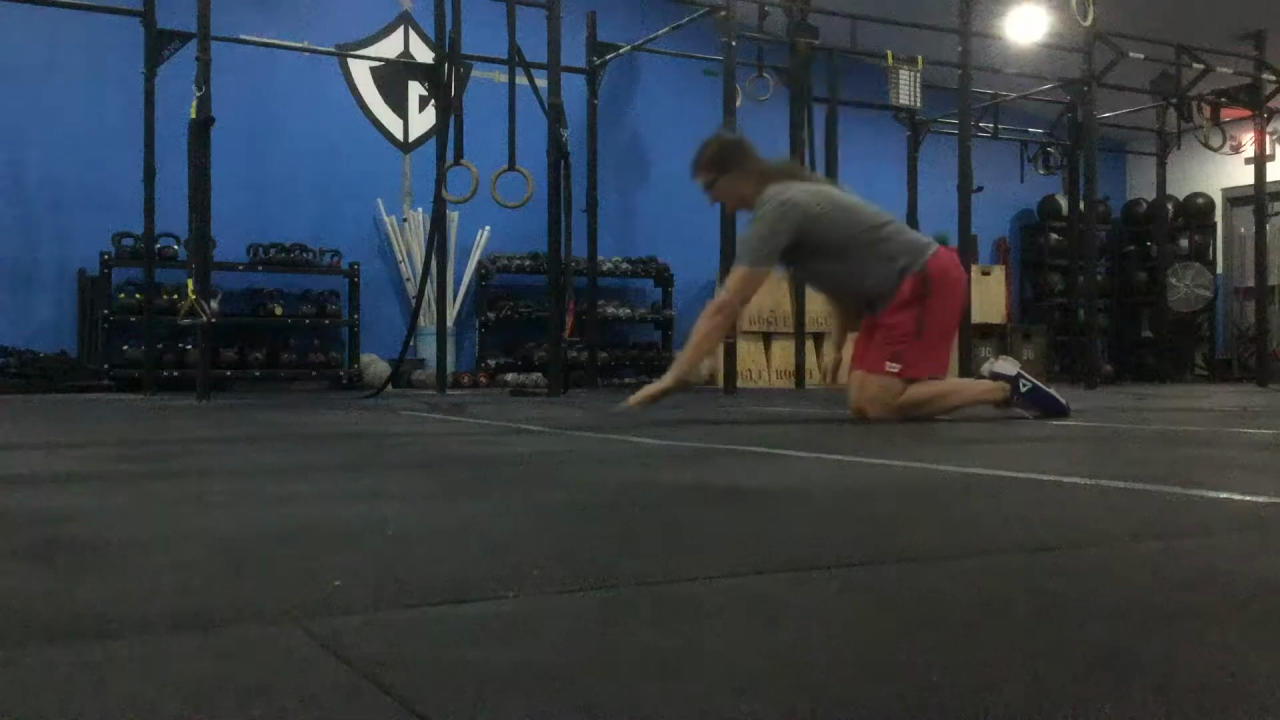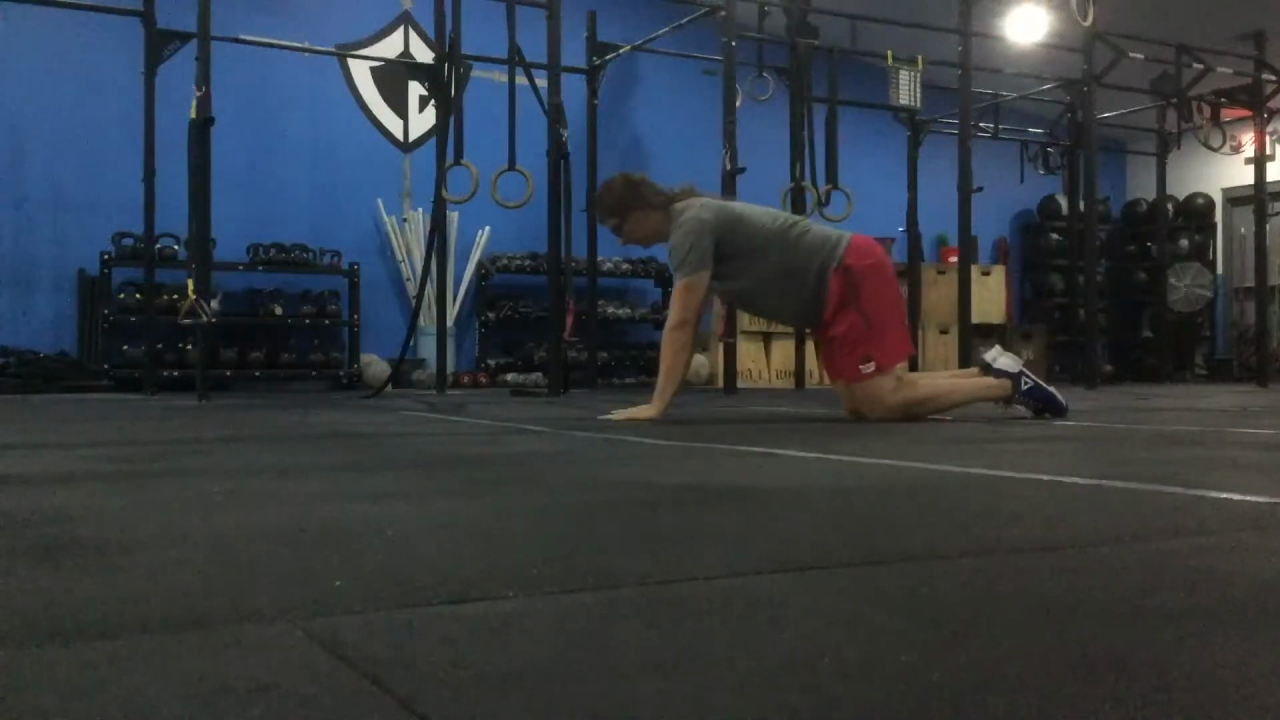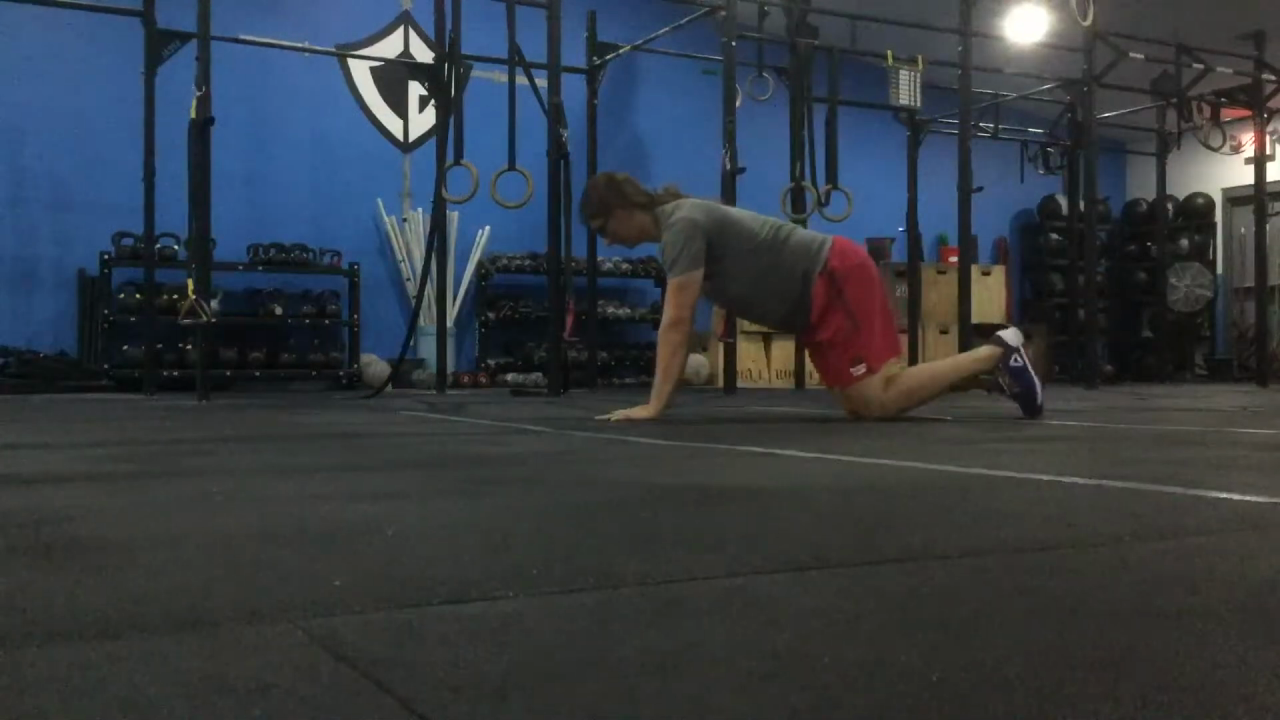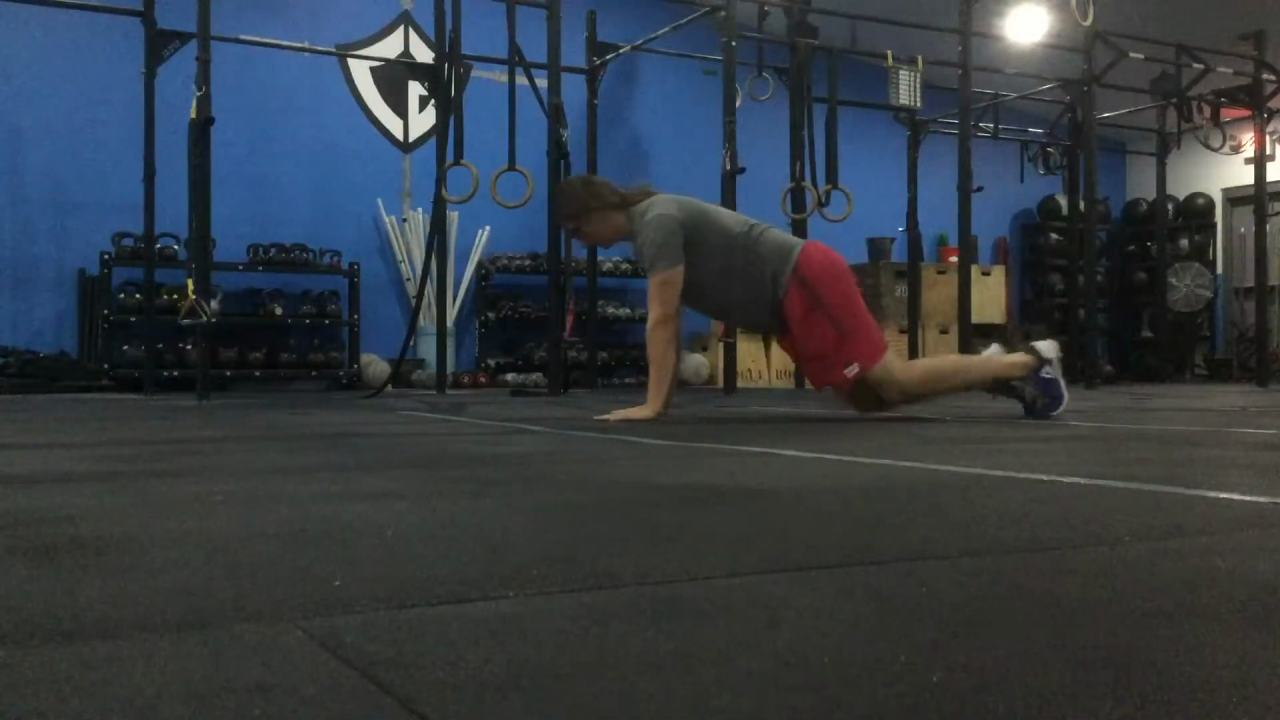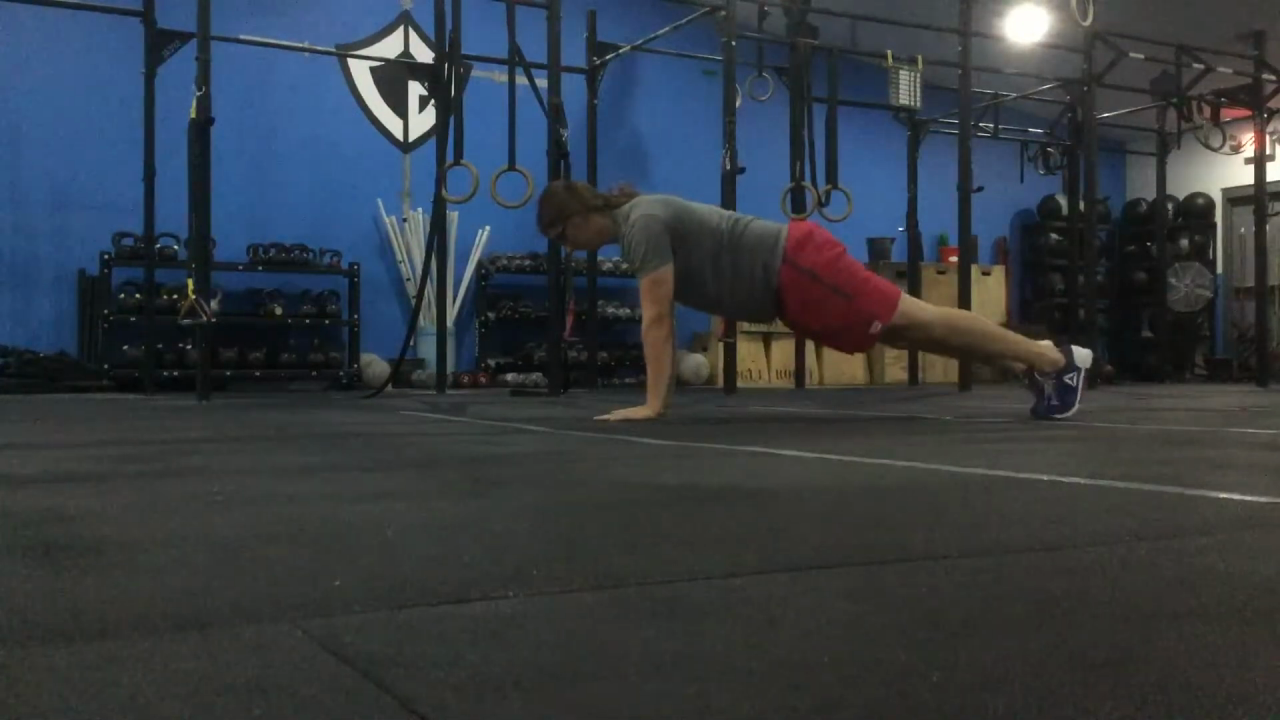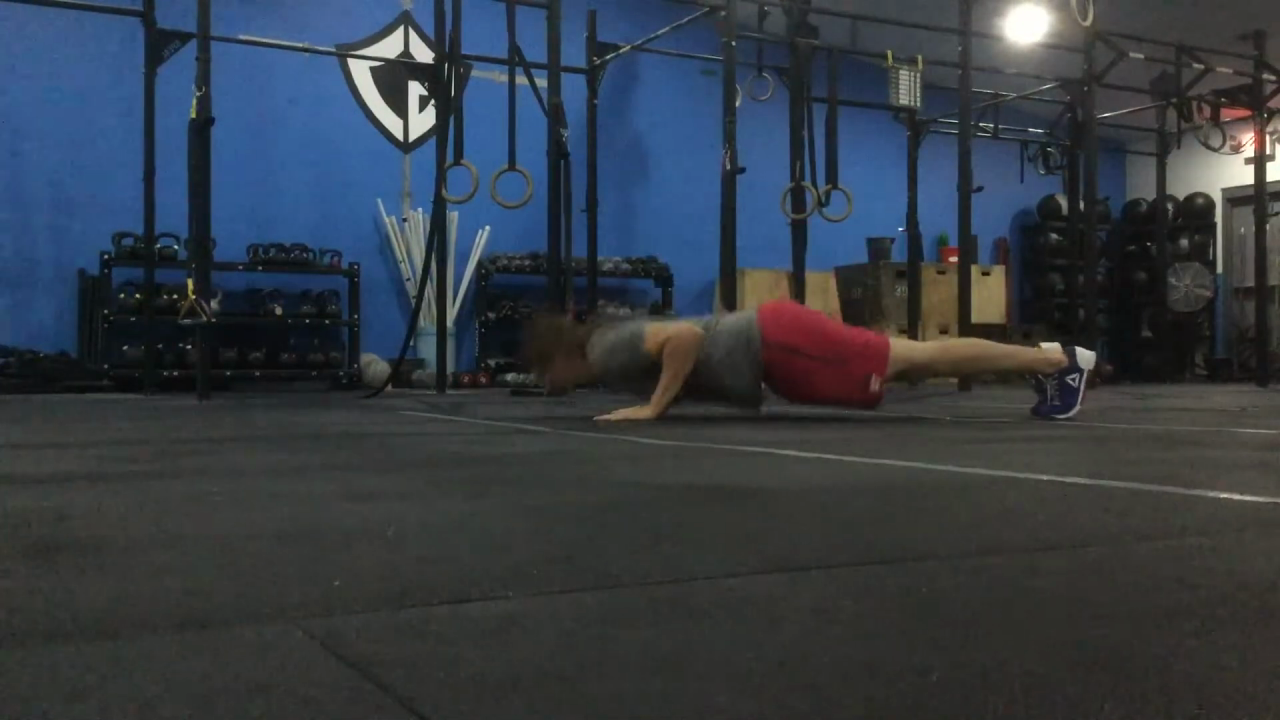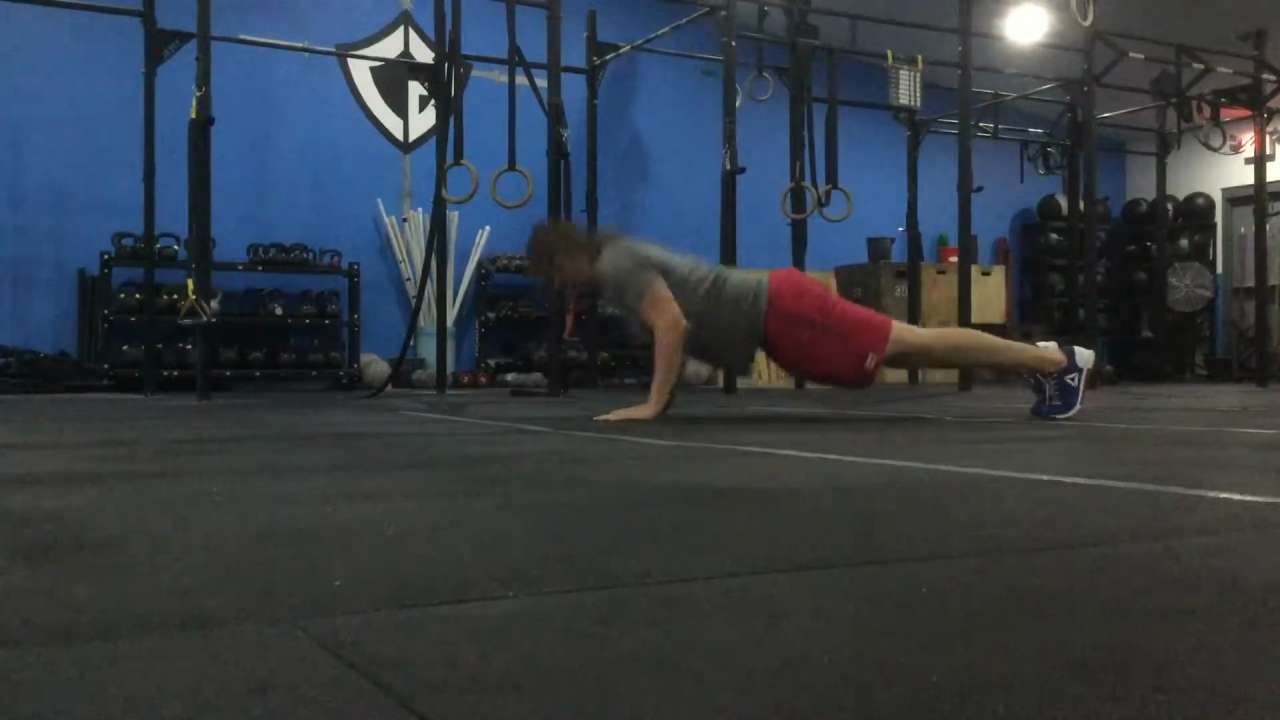
dt=0.7s
person 1, frame 1
left shoulder: (775, 212)
right shoulder: (791, 199)
left elbow: (726, 306)
left wrist: (671, 378)
right wrist: (837, 348)
left hip: (928, 282)
right hip: (904, 286)
left knee: (880, 406)
right knee: (862, 401)
left ankle: (1007, 387)
right ankle: (992, 379)
person 1, frame 2
left shoulder: (690, 226)
right shoulder: (697, 225)
left elbow: (680, 323)
right elbow: (691, 323)
left wrist: (657, 405)
right wrist: (661, 393)
left hip: (854, 273)
right hip: (841, 285)
left knee: (880, 402)
right knee: (860, 402)
left ankle: (1006, 383)
right ankle: (989, 372)
person 1, frame 3
left shoulder: (681, 225)
right shoulder: (682, 225)
left elbow: (676, 323)
right elbow: (683, 322)
left wrist: (654, 405)
right wrist: (662, 397)
left hip: (837, 276)
right hip: (823, 290)
left knee: (877, 401)
right knee: (863, 401)
left ankle: (997, 352)
right ankle: (989, 364)
person 1, frame 4
left shoulder: (656, 223)
right shoulder: (654, 223)
left elbow: (662, 320)
right elbow: (666, 322)
left wrist: (652, 405)
right wrist: (660, 397)
left hip: (805, 282)
right hip: (796, 292)
left knee: (891, 383)
right knee: (870, 391)
left ankle: (1028, 362)
right ankle: (994, 369)
person 1, frame 5
left shoulder: (640, 224)
right shoulder: (640, 221)
left elbow: (657, 319)
right elbow: (662, 318)
left wrist: (652, 404)
right wrist: (660, 397)
left hip: (798, 265)
right hip: (791, 275)
left knee: (920, 321)
right knee: (907, 333)
left ankle: (1057, 360)
right ankle: (1032, 364)
person 1, frame 6
left shoulder: (609, 350)
right shoulder: (609, 337)
left elbow: (687, 338)
left wrist: (652, 408)
right wrist: (655, 398)
left hip: (776, 346)
right hip: (769, 336)
left knee: (915, 358)
right knee: (911, 359)
left ankle: (1057, 362)
right ankle: (1041, 357)
person 1, frame 7
left shoulder: (615, 267)
right shoulder: (623, 254)
left elbow: (673, 330)
right elbow: (671, 328)
left wrist: (654, 404)
right wrist: (663, 394)
left hip: (782, 312)
right hip: (775, 308)
left knee: (914, 342)
right knee: (911, 346)
left ankle: (1057, 362)
right ankle: (1040, 356)
